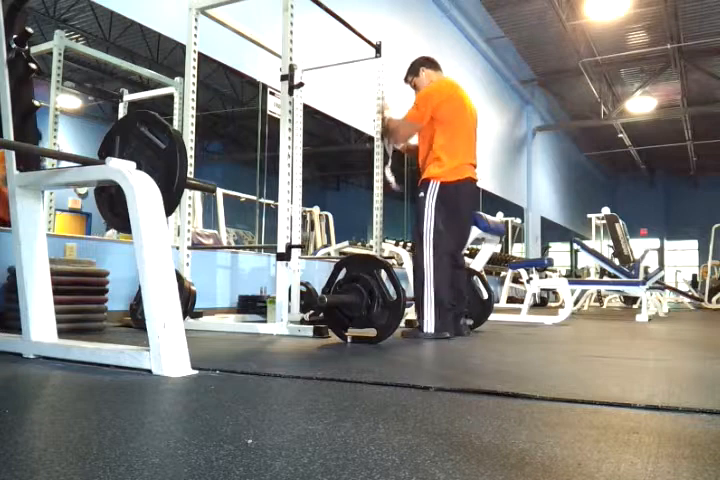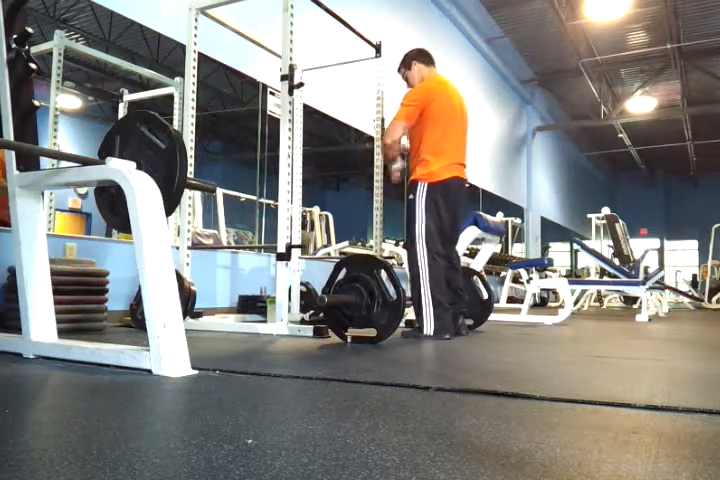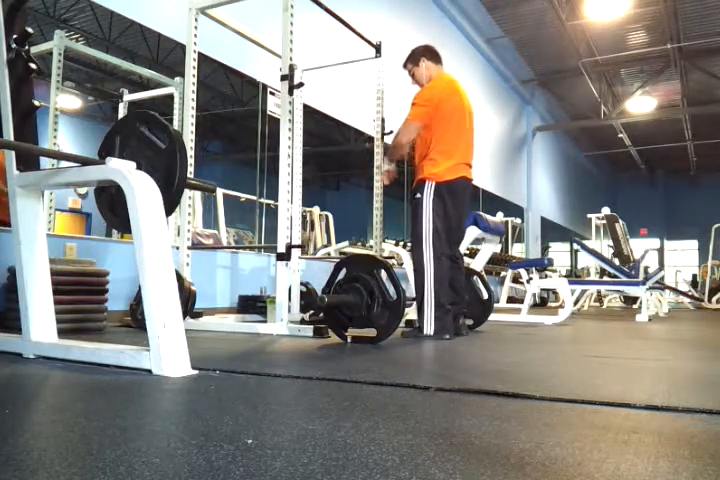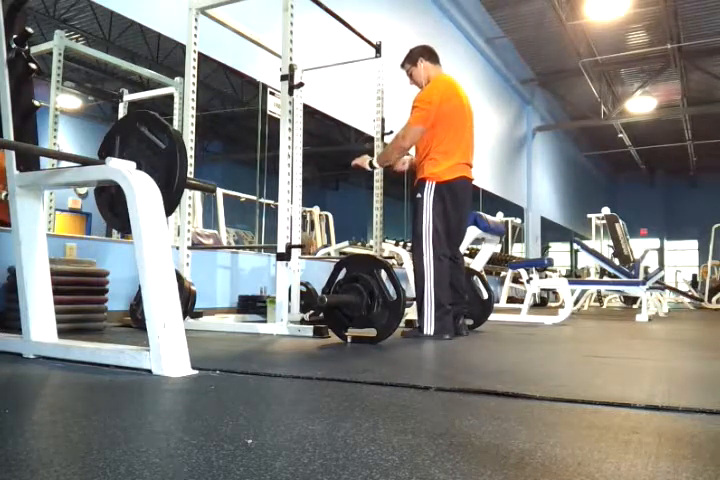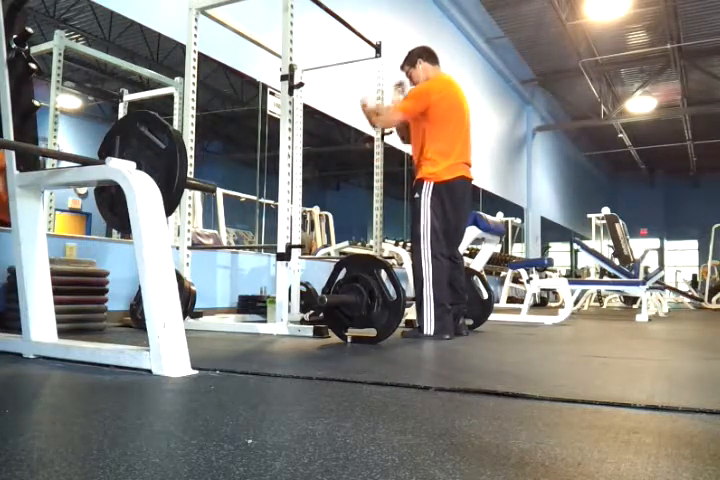
dt=1s
person 1, frame 1
left shoulder: (433, 92)
right shoulder: (461, 96)
left elbow: (400, 134)
left wrist: (387, 122)
right wrist: (406, 144)
left hip: (443, 181)
right hip: (464, 180)
left knee: (430, 251)
right knee: (451, 251)
left ankle: (433, 323)
right ankle: (455, 319)
person 1, frame 2
left shoulder: (422, 92)
right shoulder: (454, 94)
left elbow: (391, 138)
left wrist: (392, 163)
right wrist: (404, 155)
left hip: (431, 181)
right hip: (454, 179)
left knee: (425, 251)
right knee: (445, 250)
left ankle: (434, 324)
right ankle: (455, 318)
person 1, frame 3
left shoulder: (433, 91)
right shoulder: (458, 91)
left elbow: (404, 138)
left wrist: (389, 163)
right wrist: (416, 148)
left hip: (437, 181)
right hip: (459, 179)
left knee: (430, 250)
right knee: (449, 251)
left ankle: (434, 324)
right ankle: (454, 319)
person 1, frame 4
left shoulder: (432, 92)
right shoulder: (456, 91)
left elbow: (406, 139)
left wrist: (375, 162)
right wrist: (412, 161)
left hip: (438, 182)
right hip: (458, 180)
left knee: (430, 252)
right knee: (449, 251)
left ankle: (434, 324)
right ankle: (455, 319)
person 1, frame 5
left shoulder: (428, 90)
right shoulder: (454, 90)
left elbow: (382, 120)
right elbow: (413, 136)
left wrist: (367, 107)
right wrist: (399, 104)
left hip: (436, 181)
right hip: (459, 180)
left knee: (429, 252)
right knee: (449, 251)
left ankle: (435, 324)
right ankle: (455, 319)
